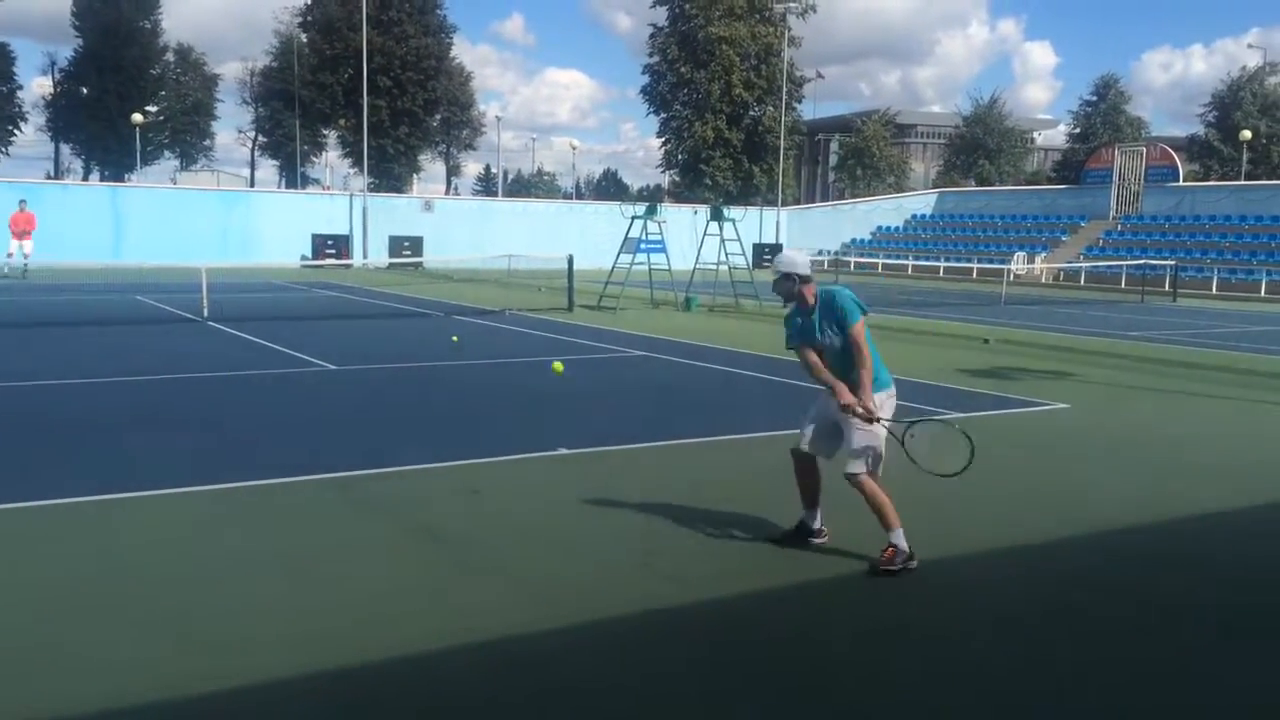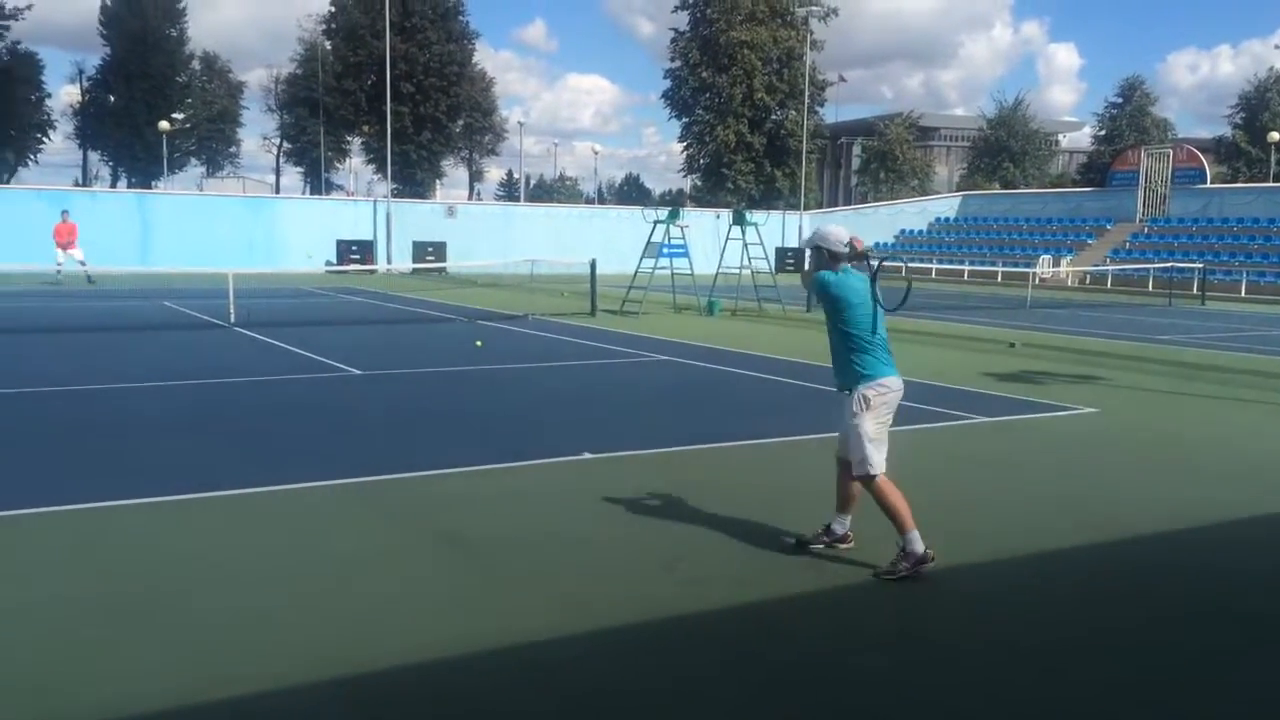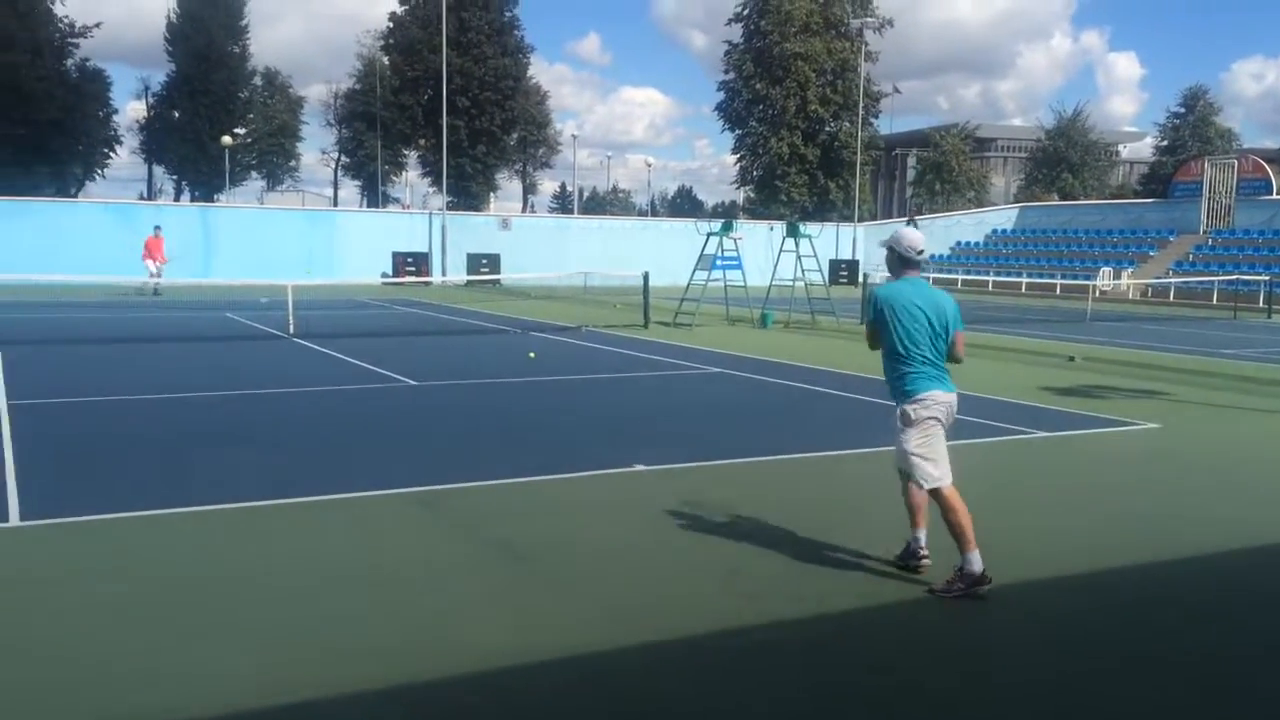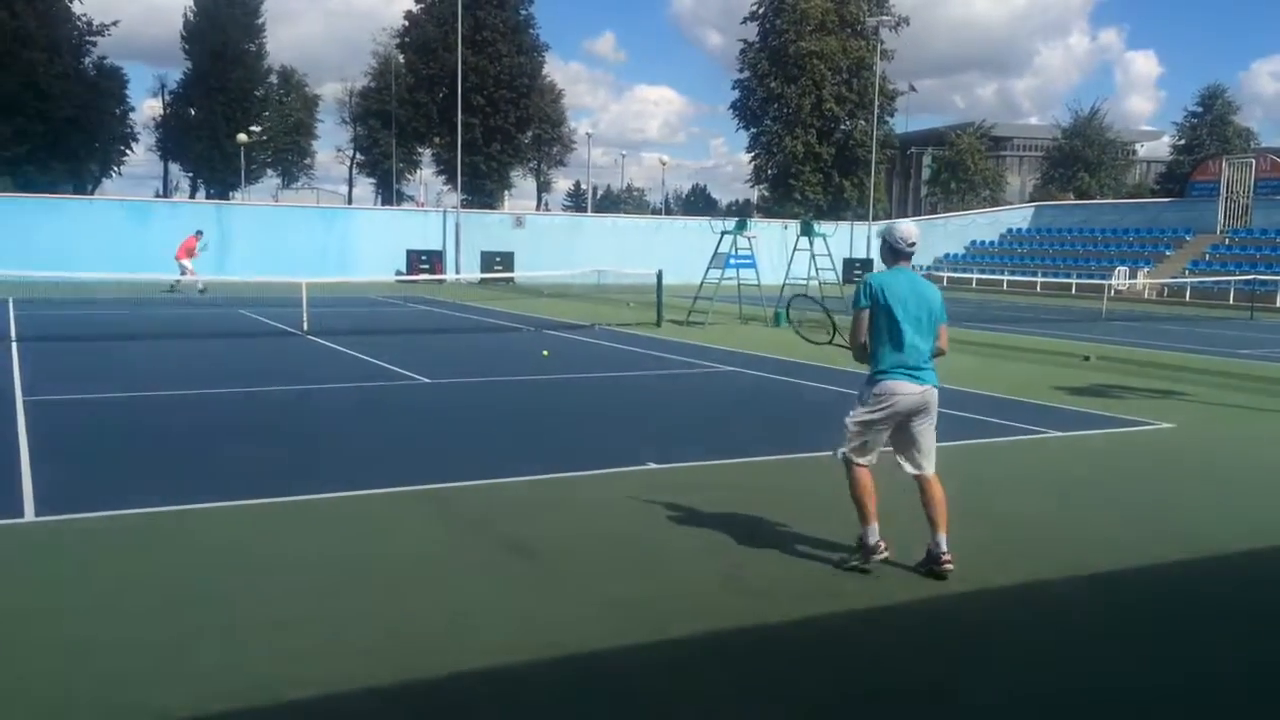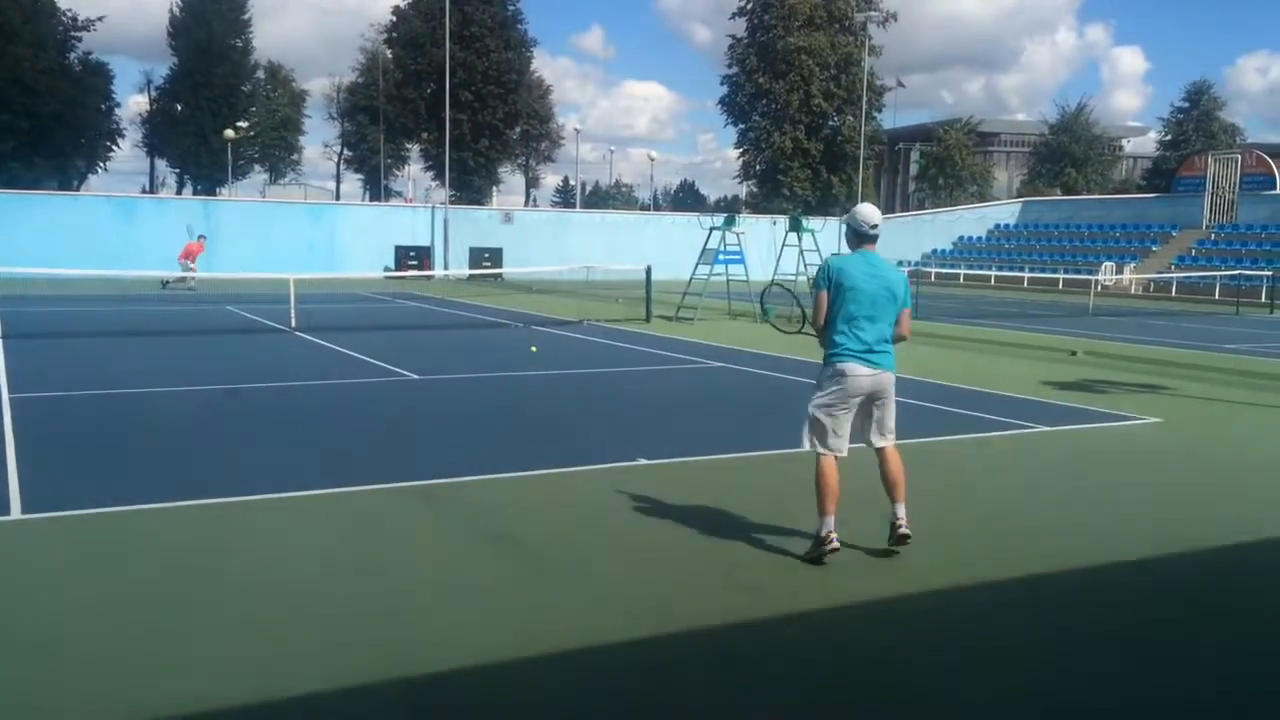
dt=0.4s
person 1, frame 1
left shoulder: (837, 298)
right shoulder: (793, 321)
left elbow: (861, 349)
right elbow: (813, 364)
left wrist: (863, 396)
right wrist: (839, 391)
left hip: (872, 394)
right hip: (834, 394)
left knee: (858, 474)
right knee: (802, 453)
left ankle: (901, 546)
right ankle: (812, 525)
person 1, frame 2
left shoulder: (827, 281)
right shoulder: (862, 279)
left elbow: (809, 277)
left wrist: (850, 257)
right wrist: (853, 256)
left hip: (872, 388)
right hip: (876, 383)
left knee: (871, 473)
right knee: (847, 460)
left ankle: (916, 549)
right ankle: (839, 529)
person 1, frame 3
left shoulder: (881, 294)
right shoulder: (945, 299)
left elbow: (873, 342)
right elbow: (958, 353)
left hip: (917, 400)
right hip: (945, 395)
left knee: (939, 485)
right knee: (910, 473)
left ankle: (973, 569)
right ankle: (917, 546)
person 1, frame 4
left shoulder: (873, 284)
right shoulder: (933, 291)
left elbow: (856, 339)
right elbow: (941, 347)
left wrist: (867, 354)
left hip: (888, 387)
right hip: (926, 389)
left knee: (856, 461)
right knee: (926, 471)
left ankle: (872, 542)
right ankle: (940, 551)
person 1, frame 5
left shoulder: (833, 267)
right shoulder: (897, 275)
left elbow: (818, 322)
right elbow: (903, 331)
left hip: (844, 370)
right hip: (883, 370)
left knee: (825, 451)
right knee: (885, 445)
left ankle: (827, 535)
right ankle: (898, 521)
